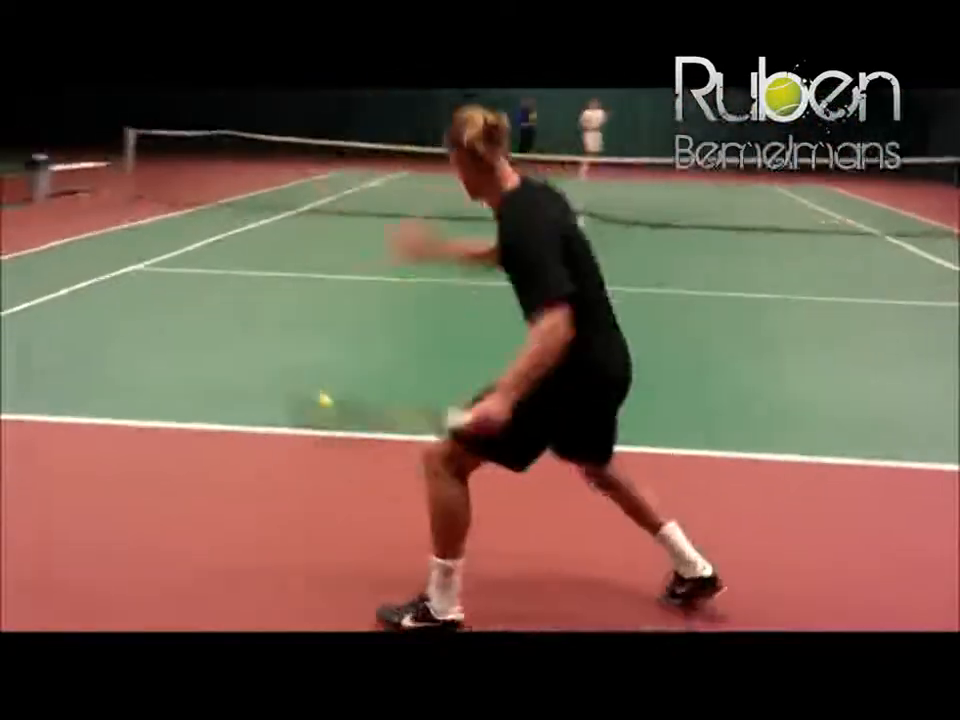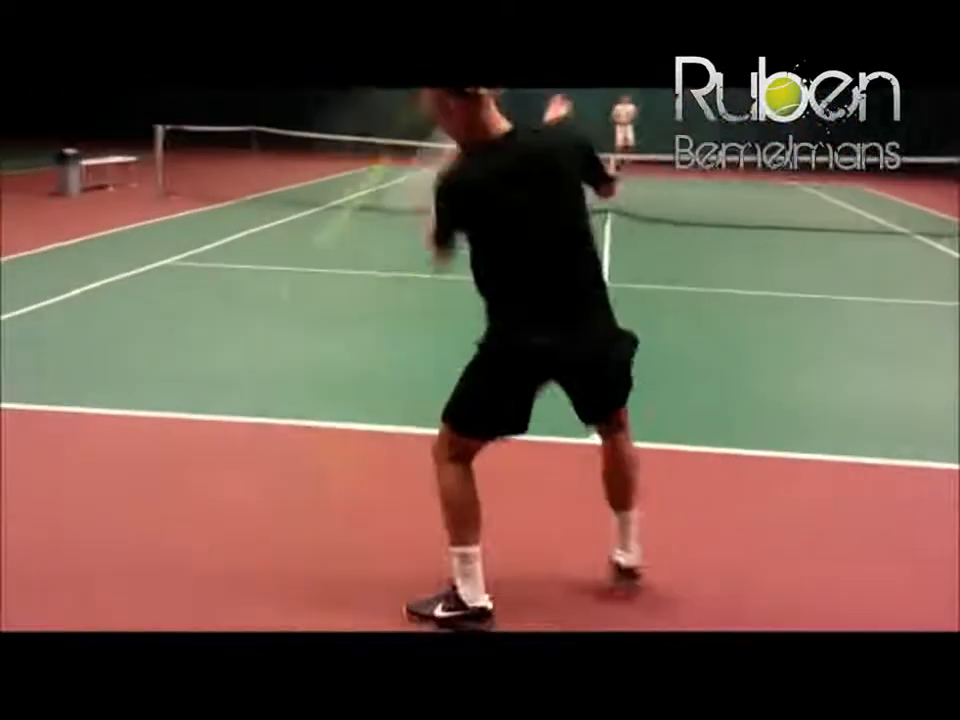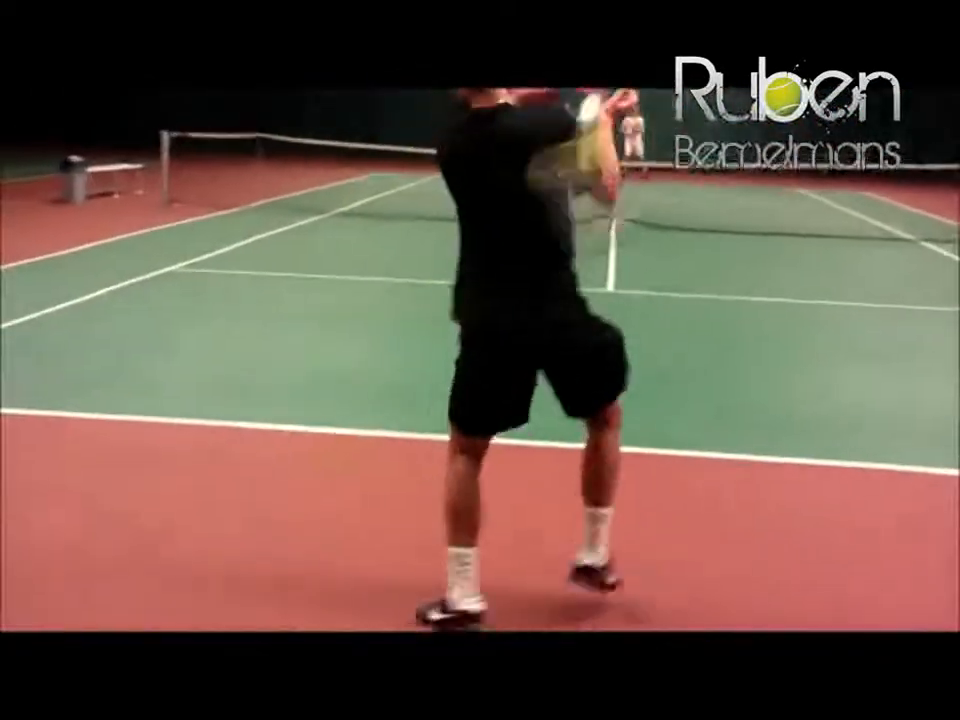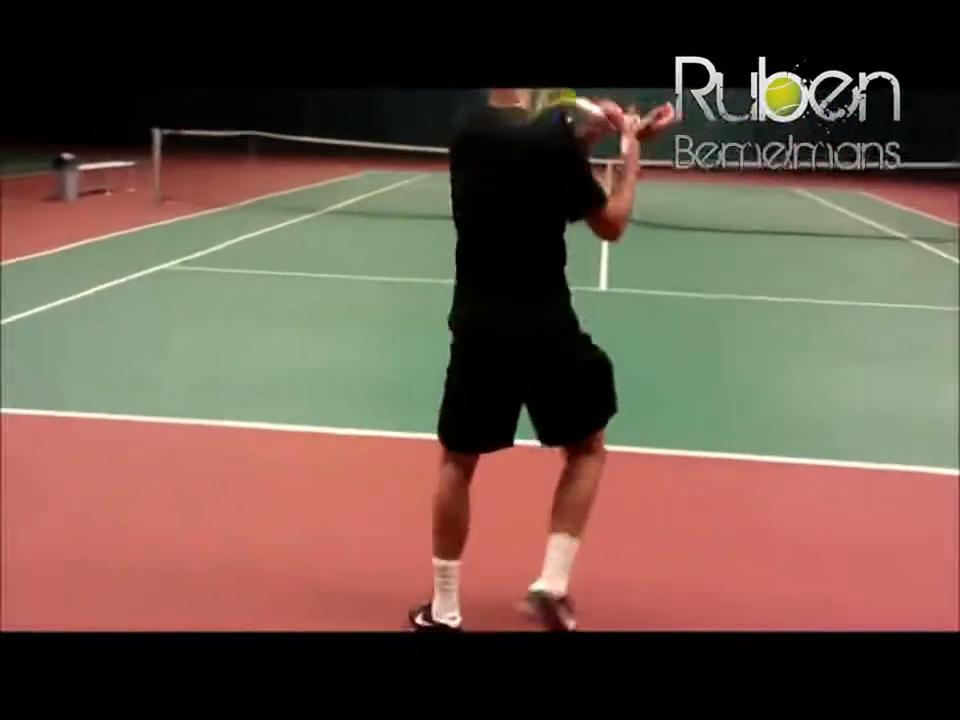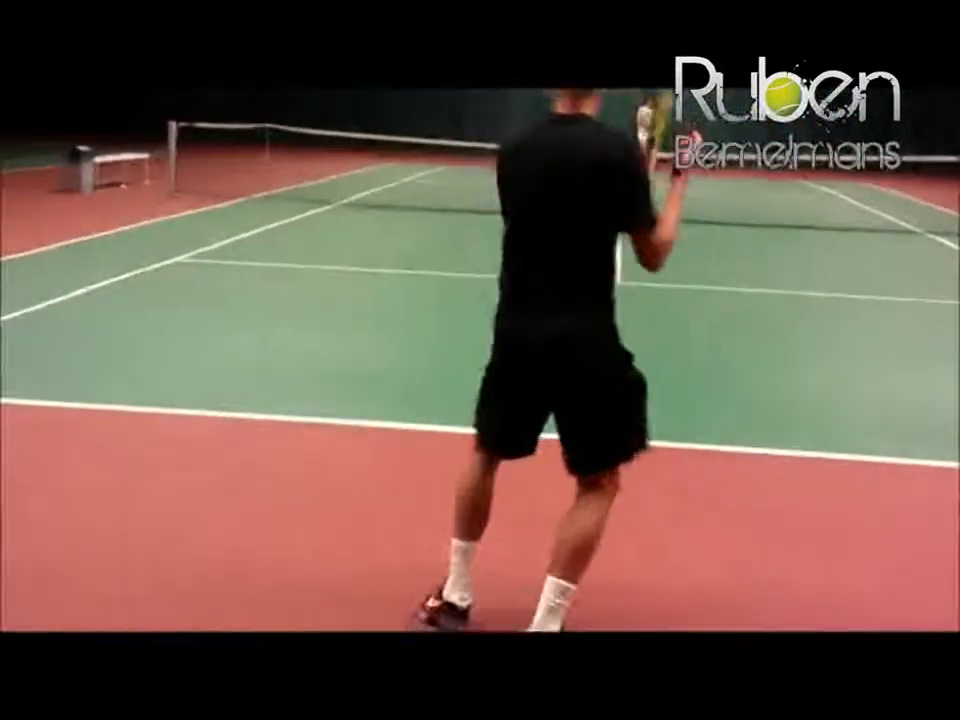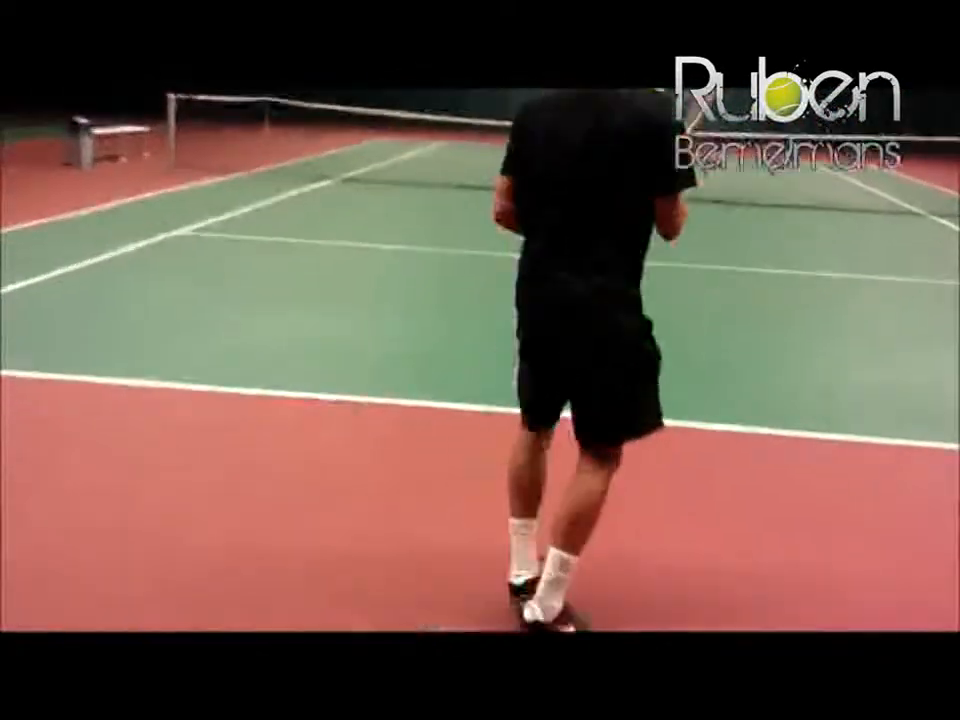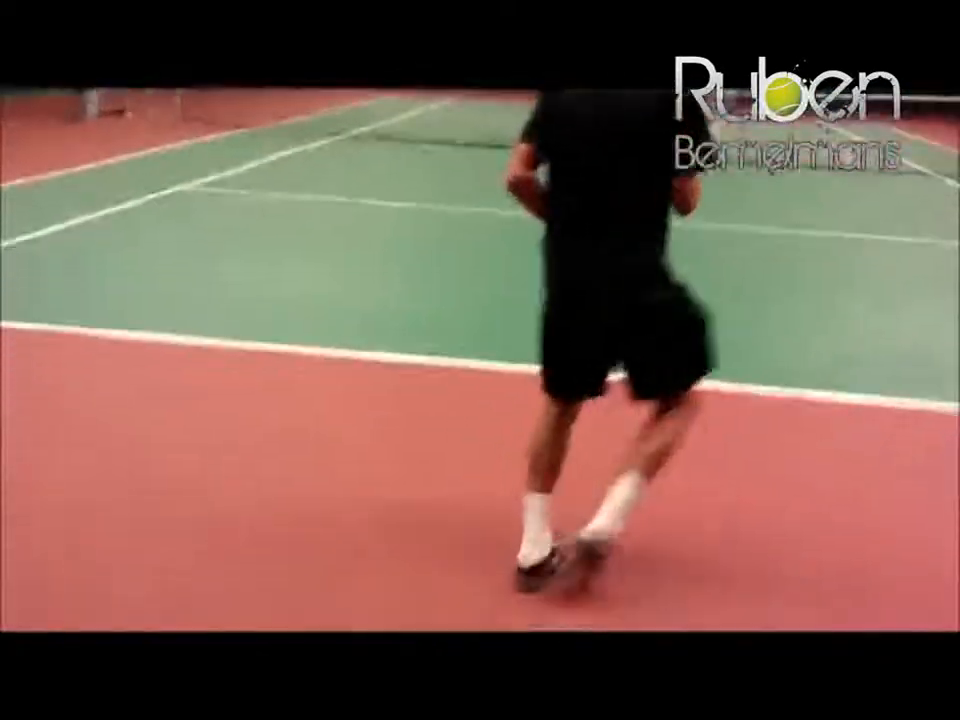
dt=0.2s
person 1, frame 1
left shoulder: (524, 227)
right shoulder: (538, 196)
left elbow: (556, 326)
left wrist: (504, 396)
right wrist: (440, 250)
left hip: (572, 373)
right hip: (605, 364)
left knee: (445, 460)
right knee: (597, 467)
left ankle: (442, 606)
right ankle: (694, 569)
person 1, frame 2
left shoulder: (457, 185)
right shoulder: (562, 141)
left elbow: (442, 253)
right elbow: (608, 187)
left hip: (517, 341)
right hip: (589, 327)
left knee: (451, 452)
right knee: (615, 428)
left ankle: (470, 596)
right ankle: (626, 557)
person 1, frame 3
left shoulder: (454, 142)
right shoulder: (549, 124)
right elbow: (605, 190)
right wrist: (604, 123)
left hip: (487, 320)
right hip: (556, 312)
left knee: (464, 451)
right knee: (605, 418)
left ankle: (461, 600)
right ankle: (594, 556)
person 1, frame 4
left shoulder: (465, 137)
right shoulder: (551, 136)
right elbow: (609, 225)
left wrist: (587, 129)
right wrist: (631, 151)
left hip: (477, 326)
right hip: (545, 325)
left knee: (457, 462)
right knee: (586, 449)
left ankle: (442, 609)
right ankle: (552, 584)
person 1, frame 5
left shoulder: (514, 153)
right shoulder: (617, 150)
right elbow: (652, 255)
right wrist: (678, 184)
left hip: (516, 332)
right hip: (583, 338)
left knee: (485, 455)
right knee: (598, 483)
left ankle: (454, 596)
right ankle: (544, 626)
person 1, frame 6
left shoulder: (533, 114)
right shoulder: (653, 115)
left elbow: (505, 209)
right elbow: (670, 224)
left hip: (538, 295)
right hip: (606, 302)
left knee: (535, 429)
right knee: (600, 454)
left ankle: (523, 572)
right ankle: (544, 606)
person 1, frame 7
left shoulder: (559, 90)
right shoulder: (676, 99)
left elbow: (519, 177)
right elbow: (685, 199)
left hip: (569, 271)
right hip: (636, 274)
left knee: (560, 402)
right knee: (677, 402)
left ankle: (533, 550)
right ankle: (602, 527)
